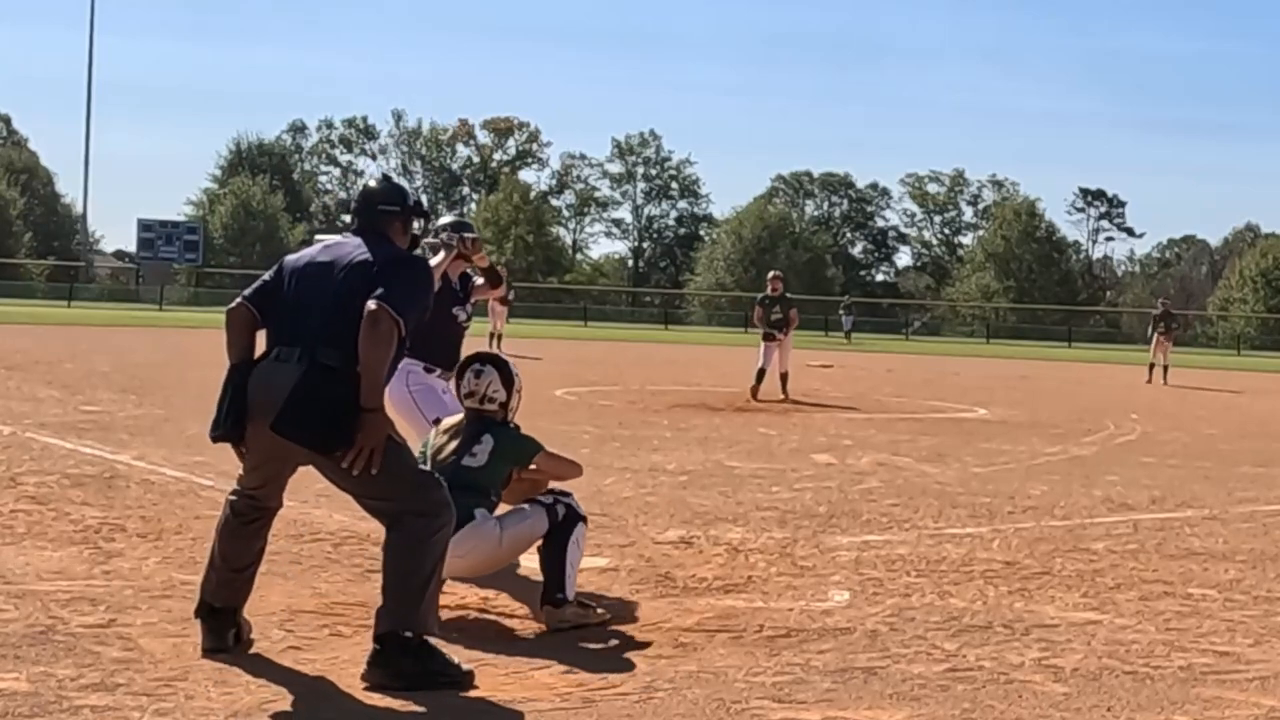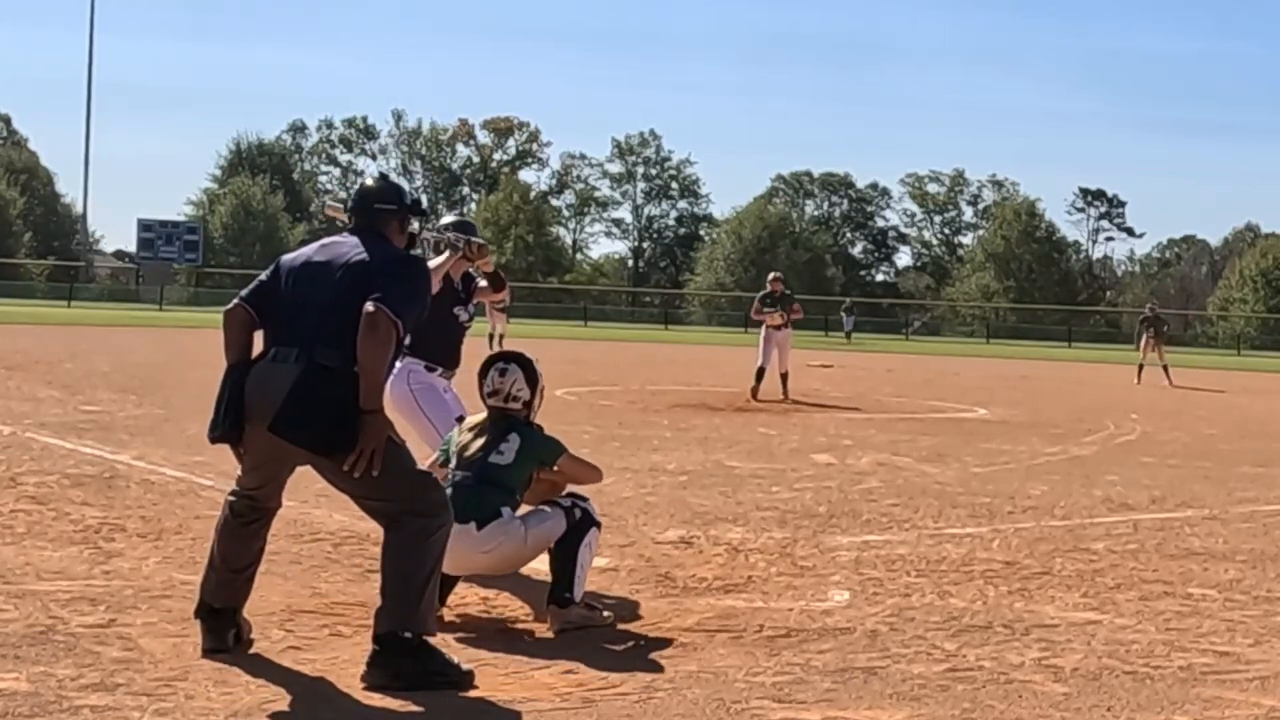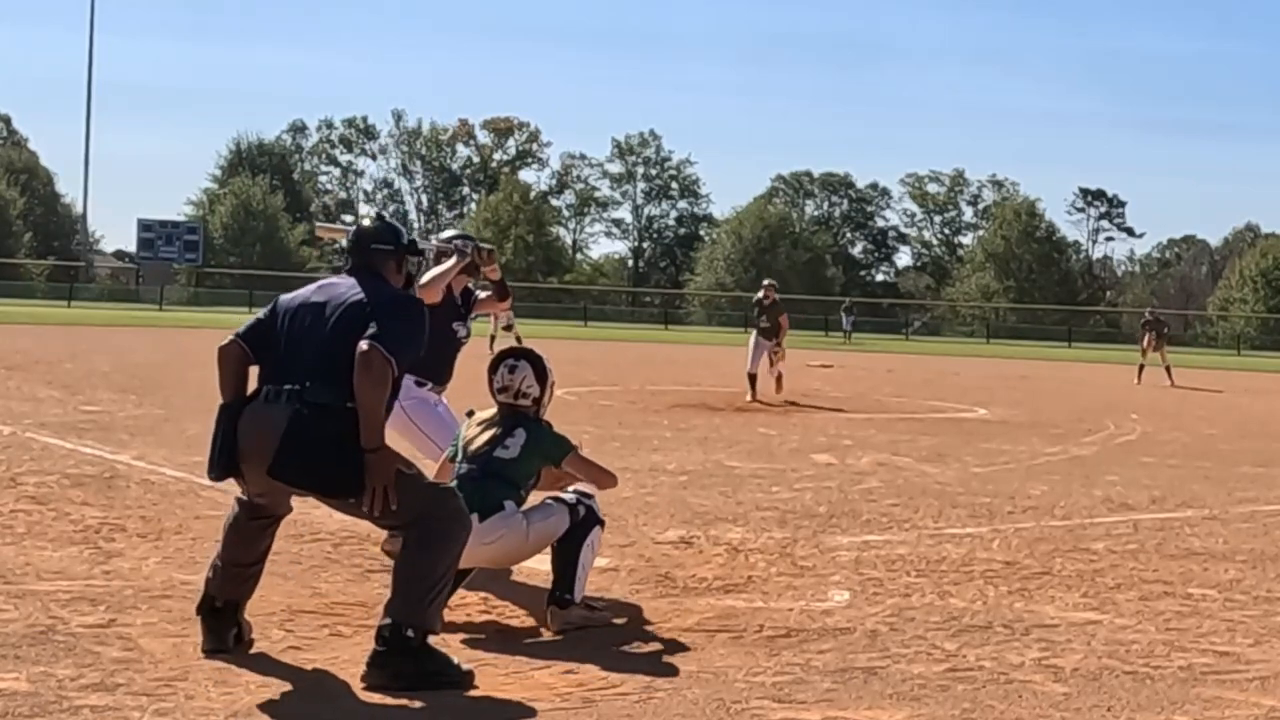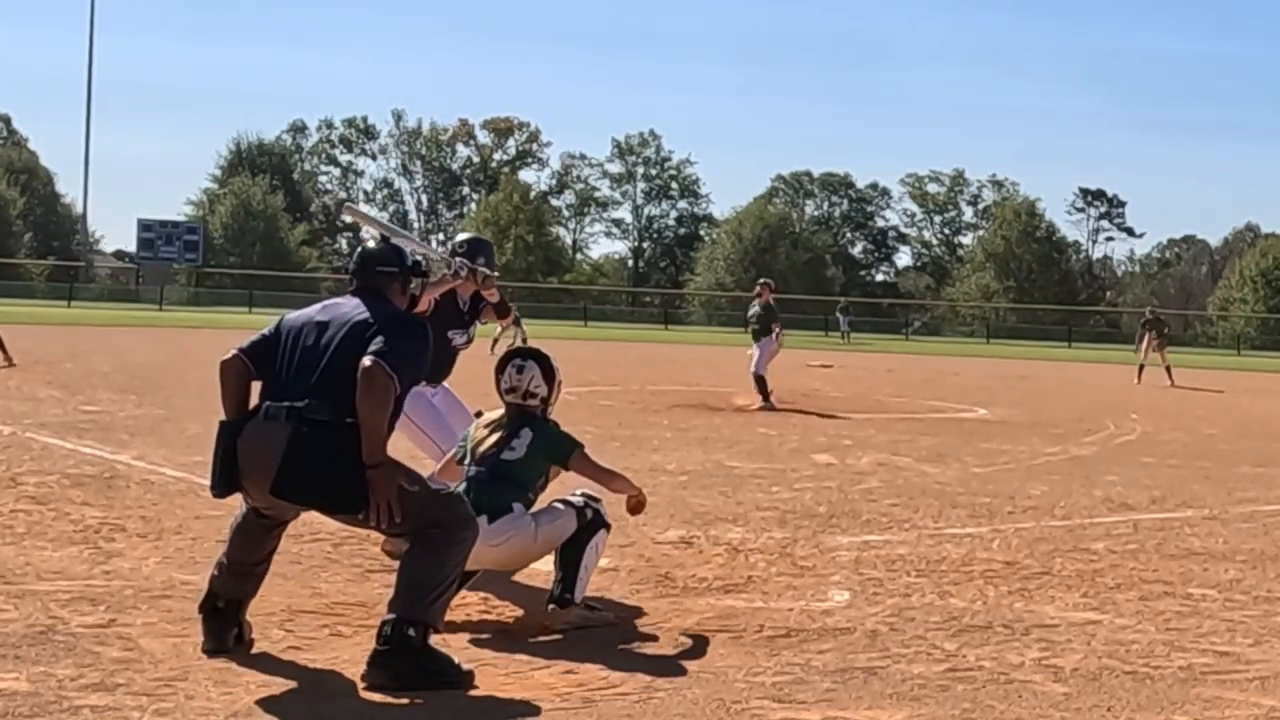
dt=0.5s
person 1, frame 1
left shoulder: (301, 258)
right shoulder: (406, 265)
left elbow: (239, 313)
right elbow: (378, 321)
left wrist: (244, 393)
right wrist: (371, 410)
left hip: (267, 397)
right hip: (329, 404)
left knee: (252, 501)
right knee: (425, 509)
left ankle: (219, 617)
right ankle: (398, 647)
person 1, frame 2
left shoulder: (297, 257)
right shoulder: (403, 265)
left elbow: (237, 314)
right elbow: (376, 322)
left wrist: (243, 392)
right wrist: (371, 411)
left hip: (263, 399)
right hip: (326, 404)
left knee: (251, 502)
right knee: (423, 510)
left ankle: (218, 617)
right ankle: (398, 648)
person 1, frame 3
left shoulder: (295, 298)
right shoulder: (399, 305)
left elbow: (231, 349)
right elbow: (371, 360)
left wrist: (241, 428)
right wrist: (373, 450)
left hip: (257, 439)
right hip: (322, 441)
left knee: (260, 505)
right knee: (443, 515)
left ankle: (220, 618)
right ankle: (400, 647)
person 1, frame 4
left shoulder: (300, 316)
right shoulder: (405, 324)
left elbow: (233, 363)
right elbow: (373, 374)
left wrist: (242, 440)
right wrist: (376, 465)
left hip: (256, 457)
right hip: (323, 458)
left knee: (266, 505)
right knee: (450, 519)
left ankle: (220, 616)
right ankle: (401, 646)
person 2, frame 1
left shoulder: (441, 431)
right shoulder: (508, 438)
right elbow: (573, 469)
right wrist: (524, 472)
right hip: (469, 547)
right knee: (564, 508)
right ankle: (560, 605)
person 2, frame 2
left shoulder: (463, 430)
right shoulder: (532, 438)
right elbow: (594, 475)
right wrist: (544, 475)
left hip: (445, 549)
right hip: (492, 546)
right knee: (579, 511)
right ankle: (566, 605)
person 2, frame 3
left shoulder: (473, 424)
right shoulder: (540, 434)
left elbow: (441, 478)
right elbow: (606, 479)
right wrist: (576, 477)
right hip: (494, 538)
right knee: (582, 507)
right ankle: (566, 606)
person 2, frame 4
left shoulder: (480, 427)
right shoulder: (546, 434)
left elbow: (444, 474)
right elbow: (610, 479)
right wrist: (634, 490)
right hip: (504, 540)
right knee: (589, 511)
right ankle: (566, 605)
person 3, frame 1
left shoulder: (465, 283)
left elbow: (496, 287)
left wrist: (479, 256)
right wrist: (447, 252)
left hip: (441, 384)
right hip: (414, 380)
person 3, frame 2
left shoulder: (468, 283)
right shoulder: (437, 277)
left elbow: (499, 291)
left wrist: (484, 259)
right wrist: (452, 252)
left hip: (439, 382)
right hip: (414, 378)
person 3, frame 3
left shoulder: (466, 297)
right shoulder: (437, 290)
left elbow: (502, 301)
right elbow: (425, 290)
left wrist: (491, 267)
right wrist: (459, 258)
left hip: (431, 396)
right hip: (407, 395)
person 3, frame 4
left shoulder: (475, 301)
right shoulder: (441, 296)
left elbow: (503, 316)
left wrist: (490, 292)
right wrist: (452, 281)
left hip: (433, 388)
right hip: (406, 390)
